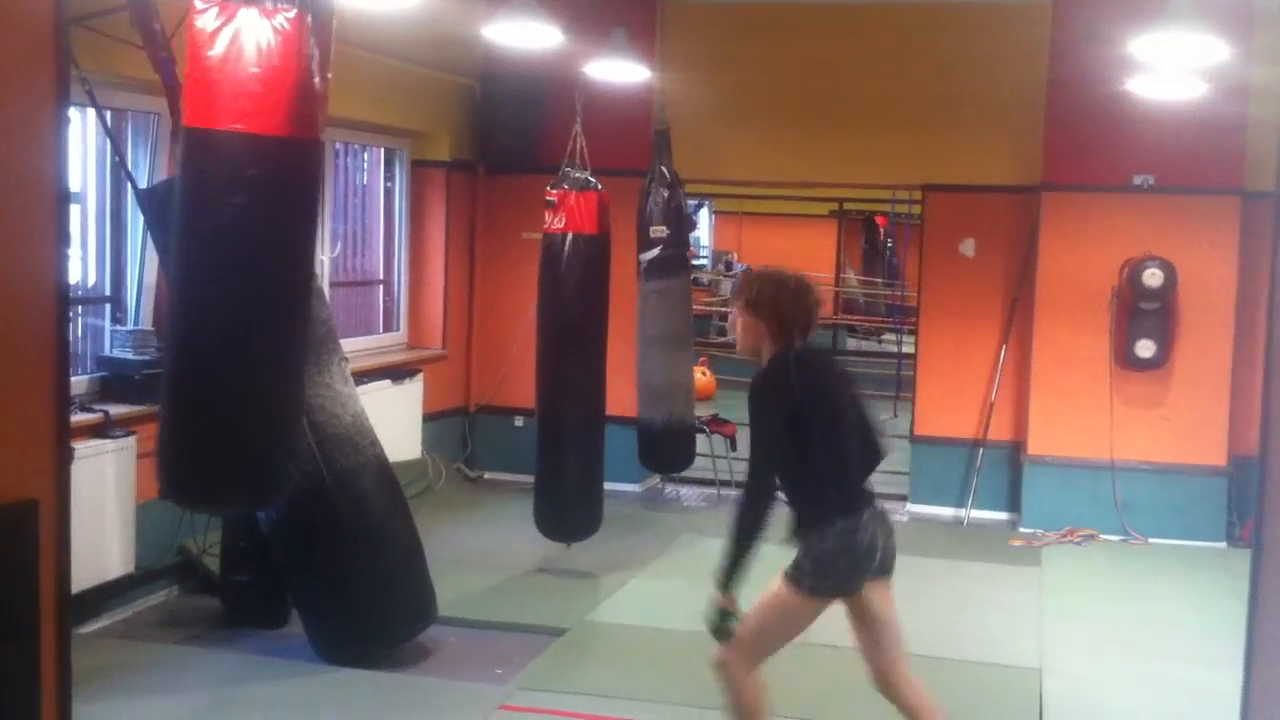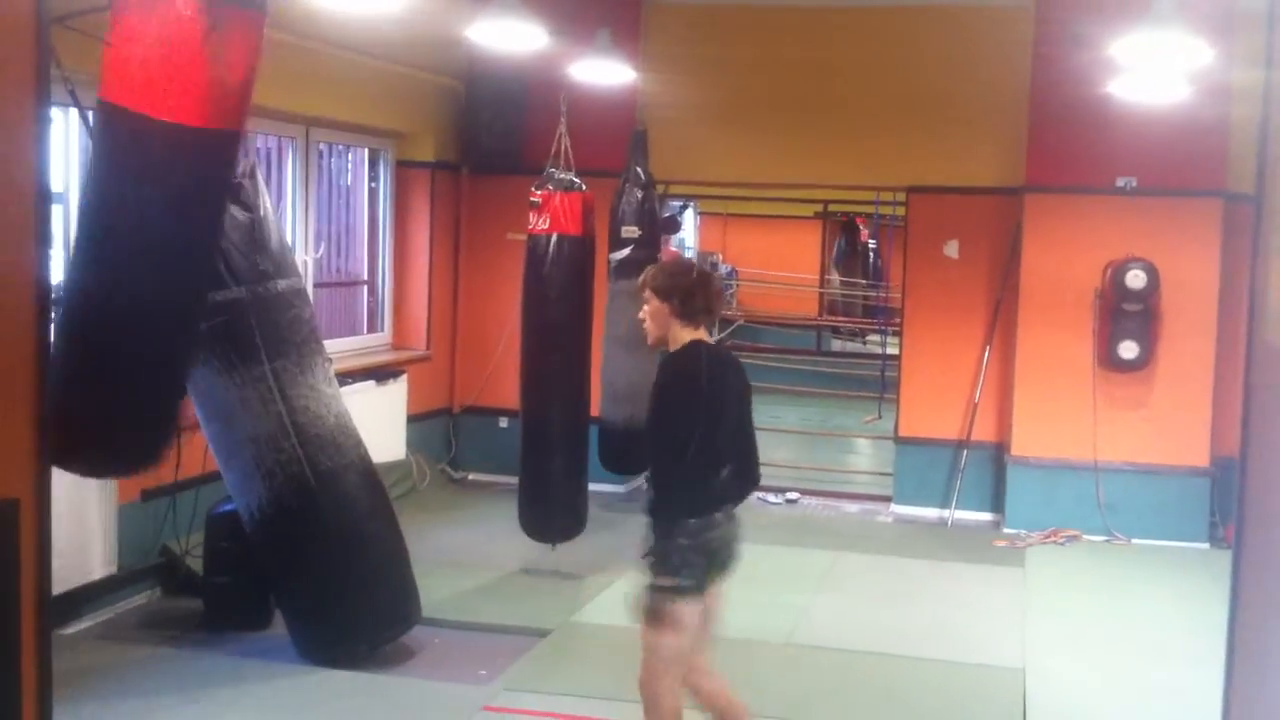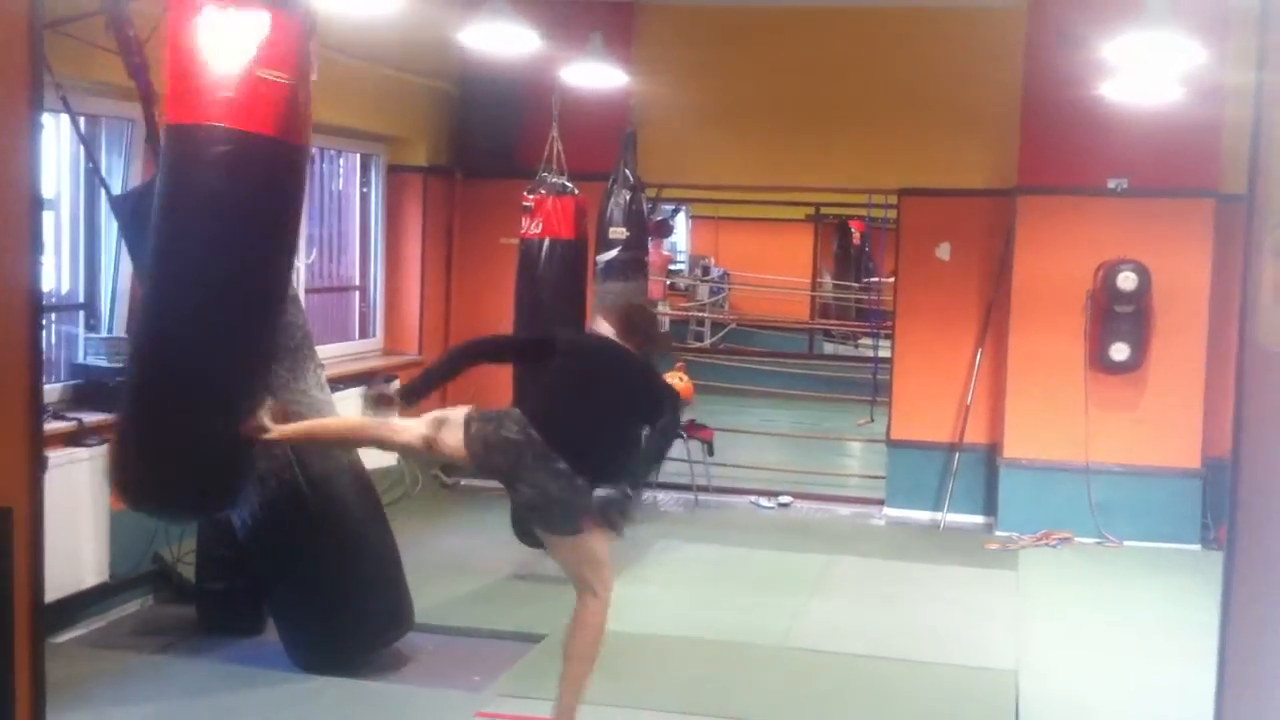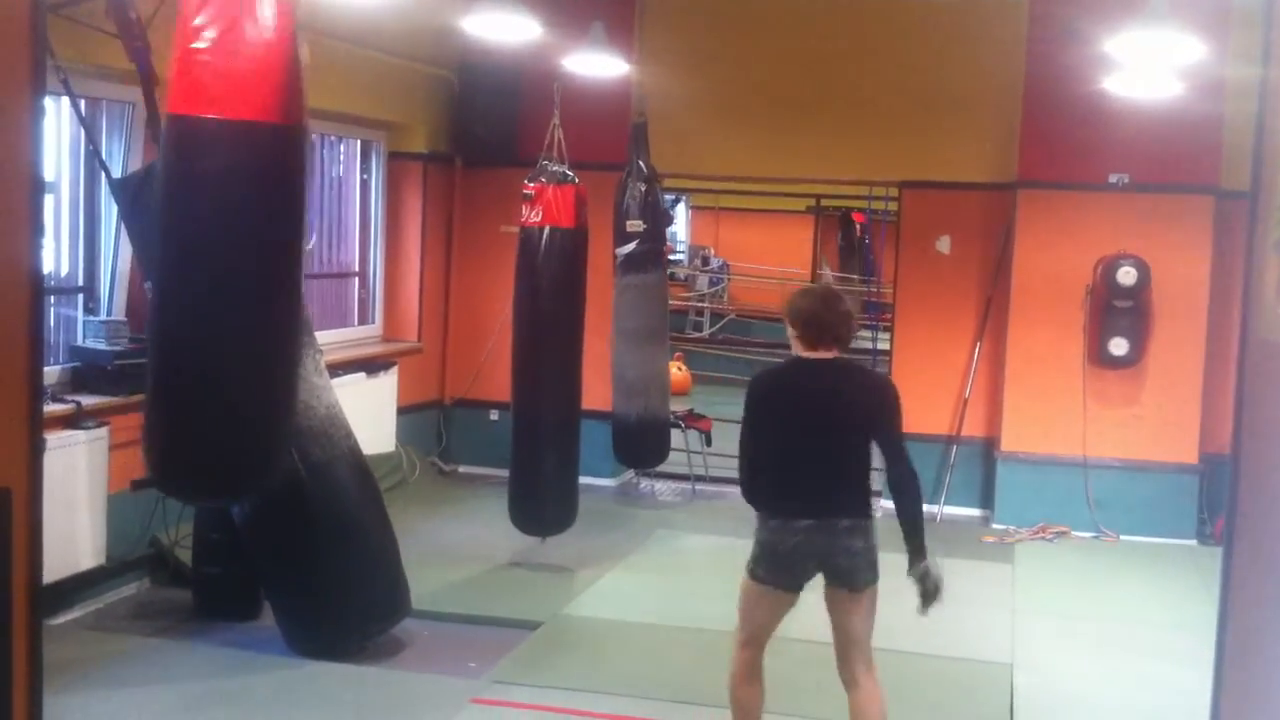
dt=1s
person 1, frame 1
left shoulder: (772, 382)
right shoulder: (822, 366)
left elbow: (759, 488)
right elbow: (871, 451)
left wrist: (726, 584)
left hip: (833, 542)
right hip: (869, 529)
left knee: (735, 660)
right knee: (892, 677)
person 1, frame 2
left shoulder: (680, 369)
right shoulder: (729, 367)
left elbow: (670, 473)
right elbow: (748, 469)
left wrist: (659, 570)
left hip: (688, 536)
right hip: (713, 527)
left knee: (659, 680)
right knee: (690, 668)
person 1, frame 3
left shoulder: (577, 345)
right shoulder: (659, 394)
left elbow: (484, 349)
right elbow: (660, 438)
left wrist: (409, 392)
right wrist: (626, 491)
left hip: (507, 433)
right hip: (554, 486)
left knee: (388, 429)
right knee: (596, 593)
left ankle: (275, 431)
person 1, frame 4
left shoulder: (767, 387)
right shoulder: (875, 388)
left elbow: (751, 479)
right elbow: (900, 475)
right wrist: (919, 557)
left hip: (785, 534)
right hip: (851, 536)
left knee: (748, 648)
right knee: (859, 672)
